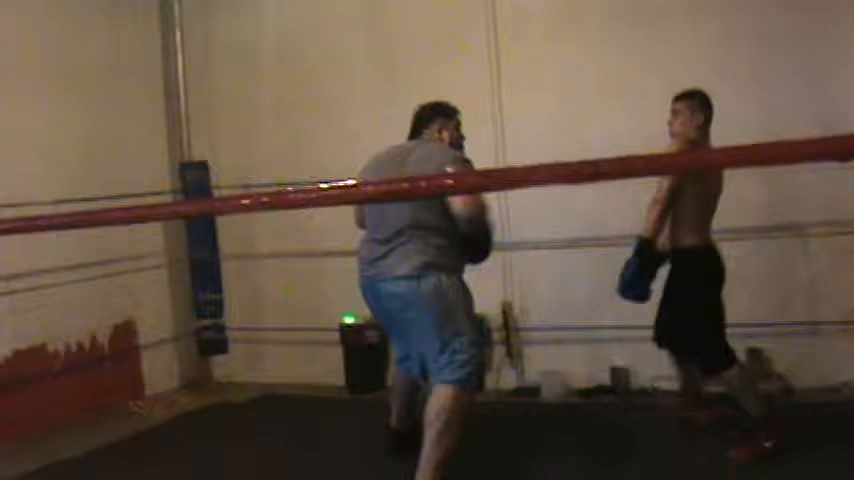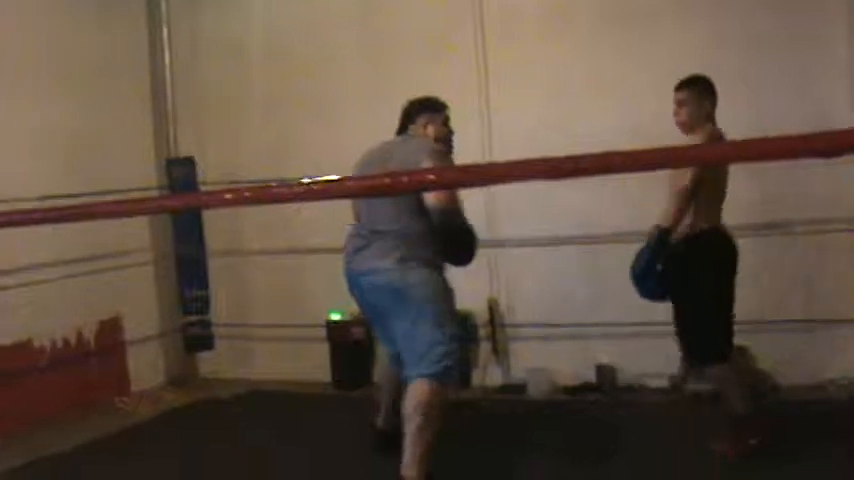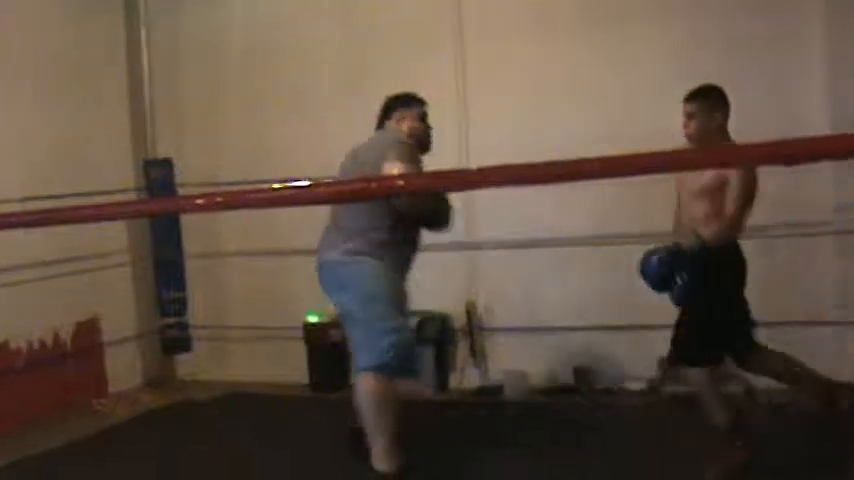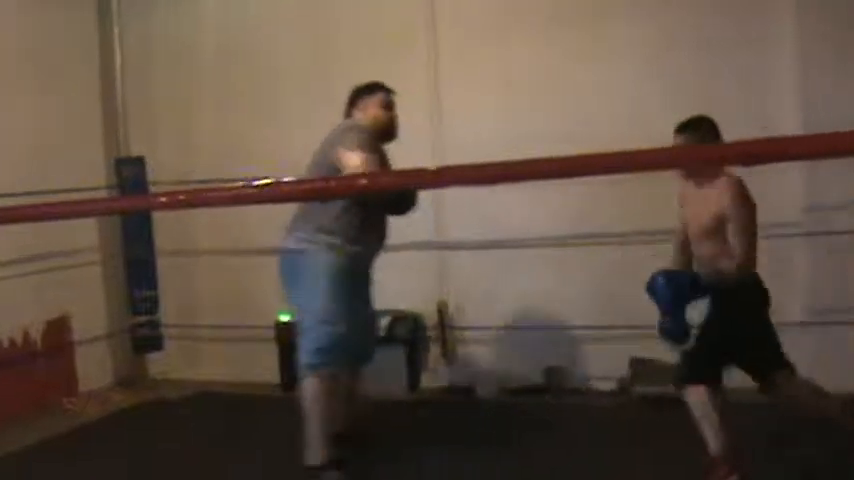
dt=0.1s
person 1, frame 1
left shoulder: (376, 162)
right shoulder: (448, 159)
left elbow: (361, 218)
right elbow: (468, 211)
right wrist: (476, 239)
left hip: (375, 277)
right hip: (424, 276)
left knee: (415, 354)
right knee: (455, 371)
left ankle: (399, 427)
person 1, frame 2
left shoulder: (369, 158)
right shoulder: (429, 153)
left elbow: (360, 212)
right elbow: (440, 202)
right wrist: (460, 237)
left hip: (361, 269)
right hip: (407, 270)
left knee: (406, 351)
right knee: (434, 364)
left ankle: (386, 426)
person 1, frame 3
left shoulder: (364, 152)
right shoulder: (395, 147)
right elbow: (405, 195)
left wrist: (427, 206)
right wrist: (437, 207)
left hip: (350, 261)
right hip: (362, 264)
left knee: (382, 353)
right knee: (383, 356)
left ankle: (378, 438)
person 1, frame 4
left shoulder: (350, 139)
right shoulder: (356, 133)
right elbow: (363, 179)
left wrist: (390, 194)
right wrist: (399, 193)
left hip: (337, 257)
right hip: (321, 255)
left knee: (350, 348)
right knee: (324, 351)
left ankle: (336, 430)
person 2, frame 1
left shoulder: (686, 150)
left elbow: (661, 202)
left wrist: (640, 254)
right wrist: (655, 255)
left hip: (694, 264)
right hip: (689, 261)
left knee: (713, 355)
right knee: (675, 341)
left ankle: (761, 429)
right ankle: (694, 406)
person 2, frame 2
left shoulder: (708, 138)
right shoulder: (701, 145)
left elbow: (685, 190)
left wrist: (659, 238)
right wrist: (666, 244)
left hip: (705, 249)
right hip: (691, 247)
left knee: (708, 346)
right knee: (695, 337)
left ankle: (744, 424)
right ankle: (738, 411)
person 2, frame 3
left shoulder: (736, 161)
left elbow: (731, 220)
right elbow: (682, 213)
left wrist: (690, 249)
right wrist: (676, 252)
left hip: (717, 265)
right hip: (700, 263)
left knee: (688, 355)
right knee: (740, 348)
left ankle: (733, 440)
person 2, frame 4
left shoulder: (732, 192)
right shoulder: (688, 190)
left elbow: (742, 261)
right elbow: (683, 244)
left hip: (739, 297)
right hip: (722, 295)
left knee: (692, 375)
right knee: (778, 377)
